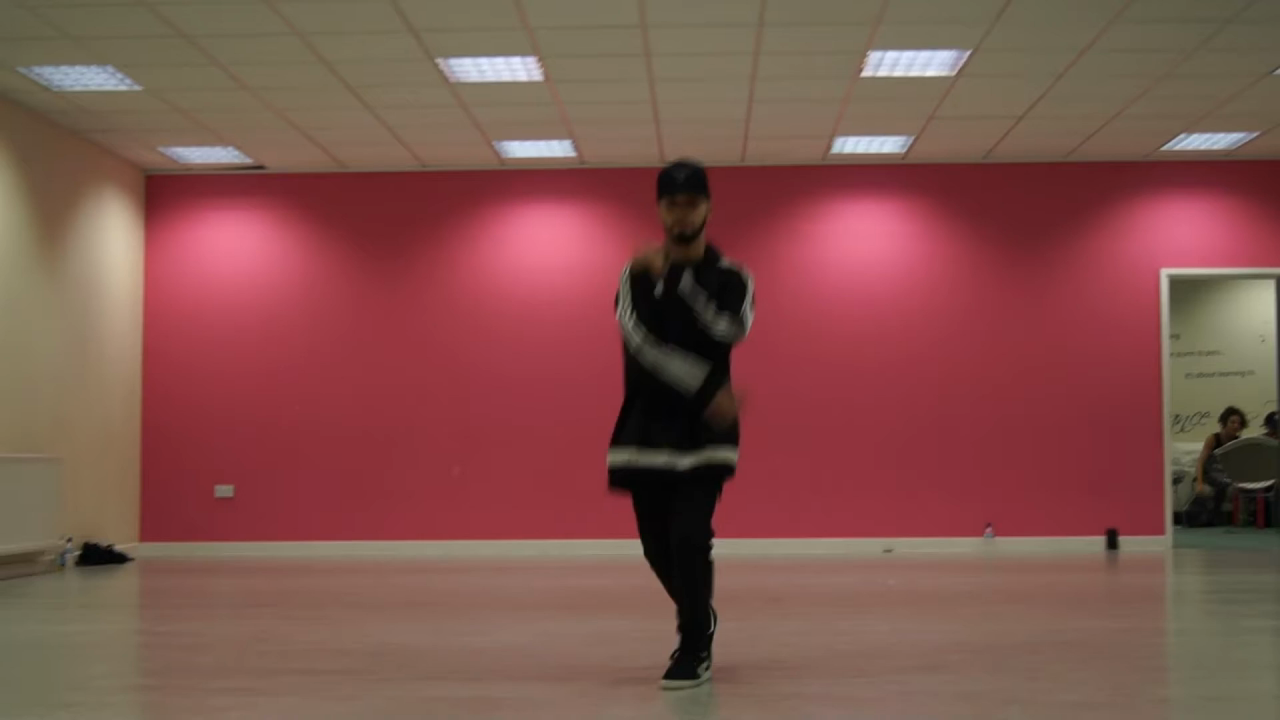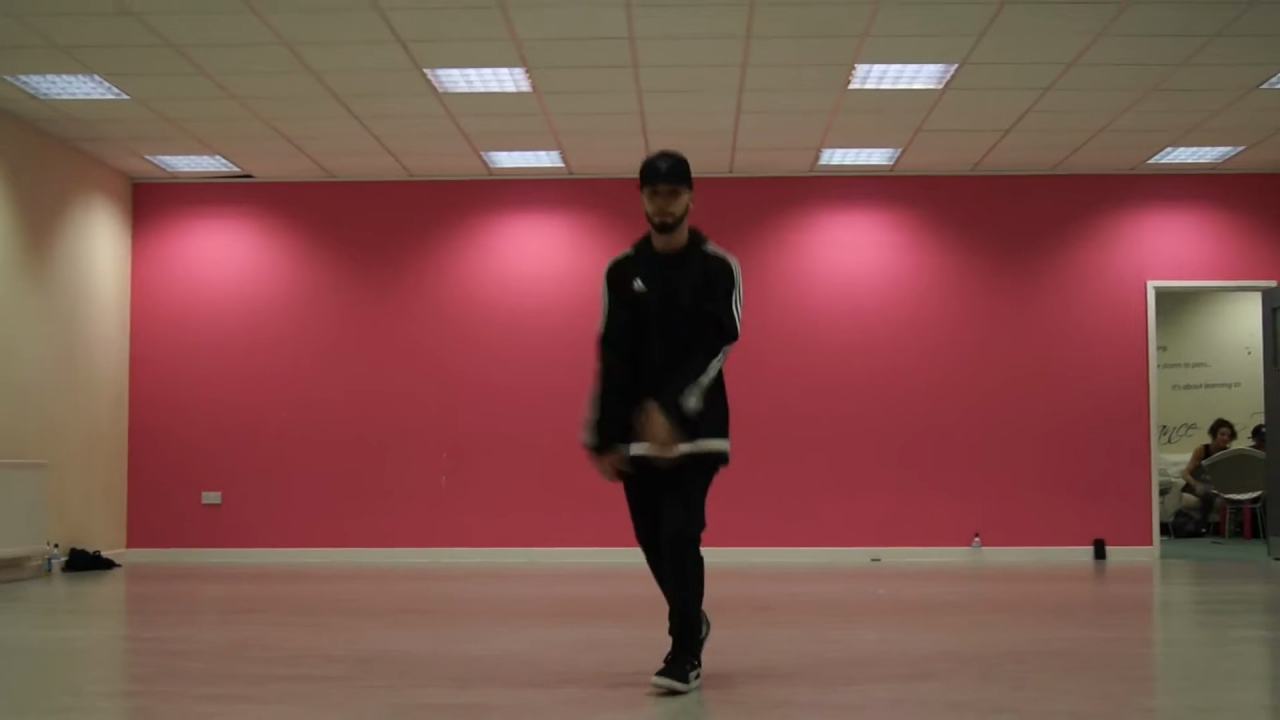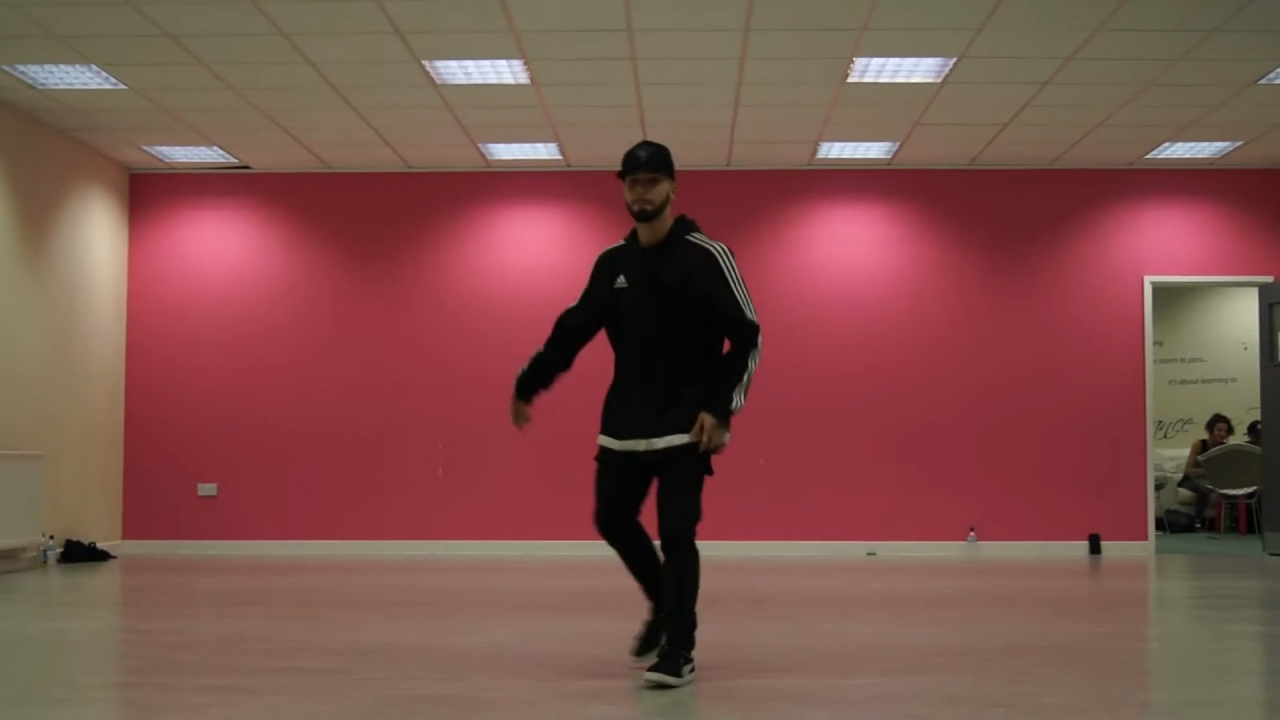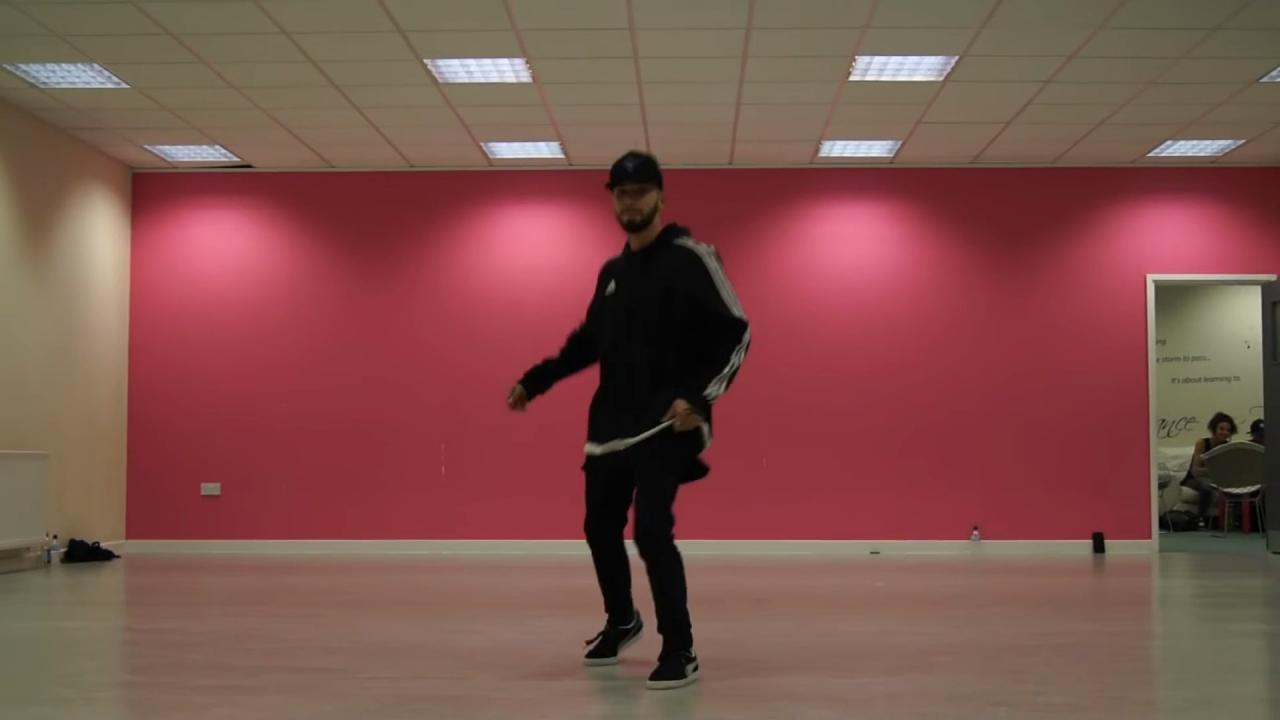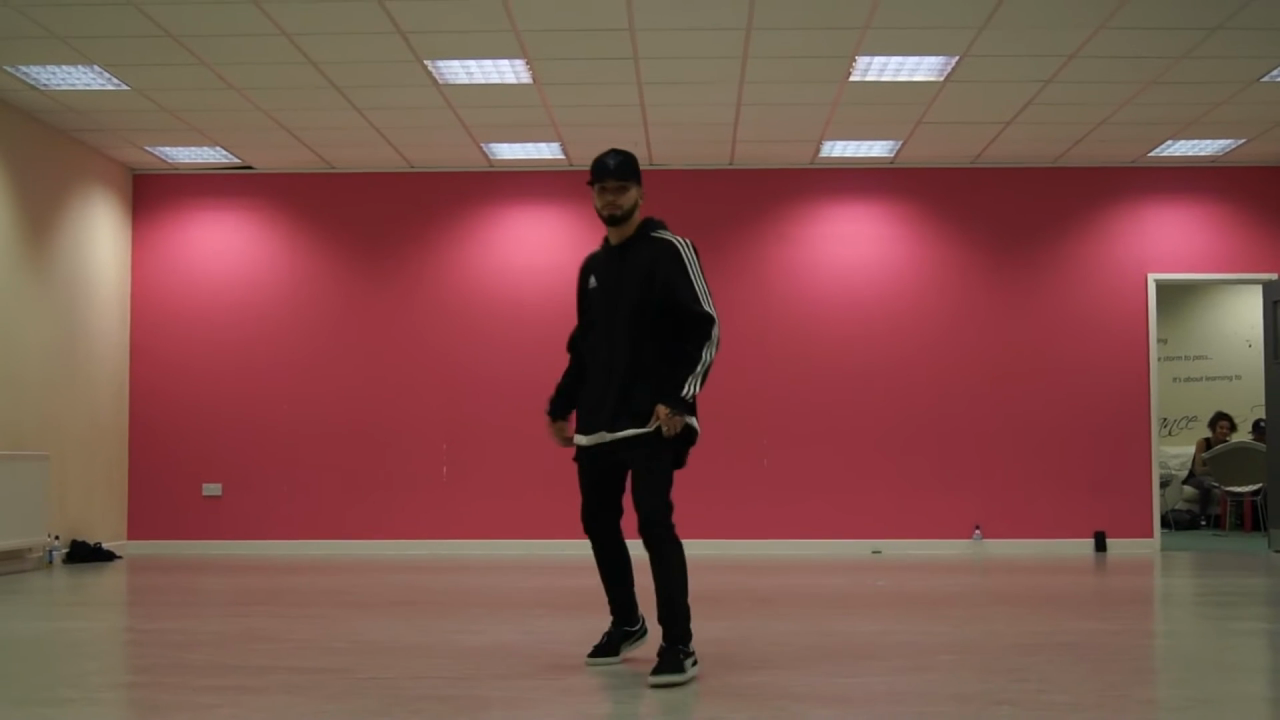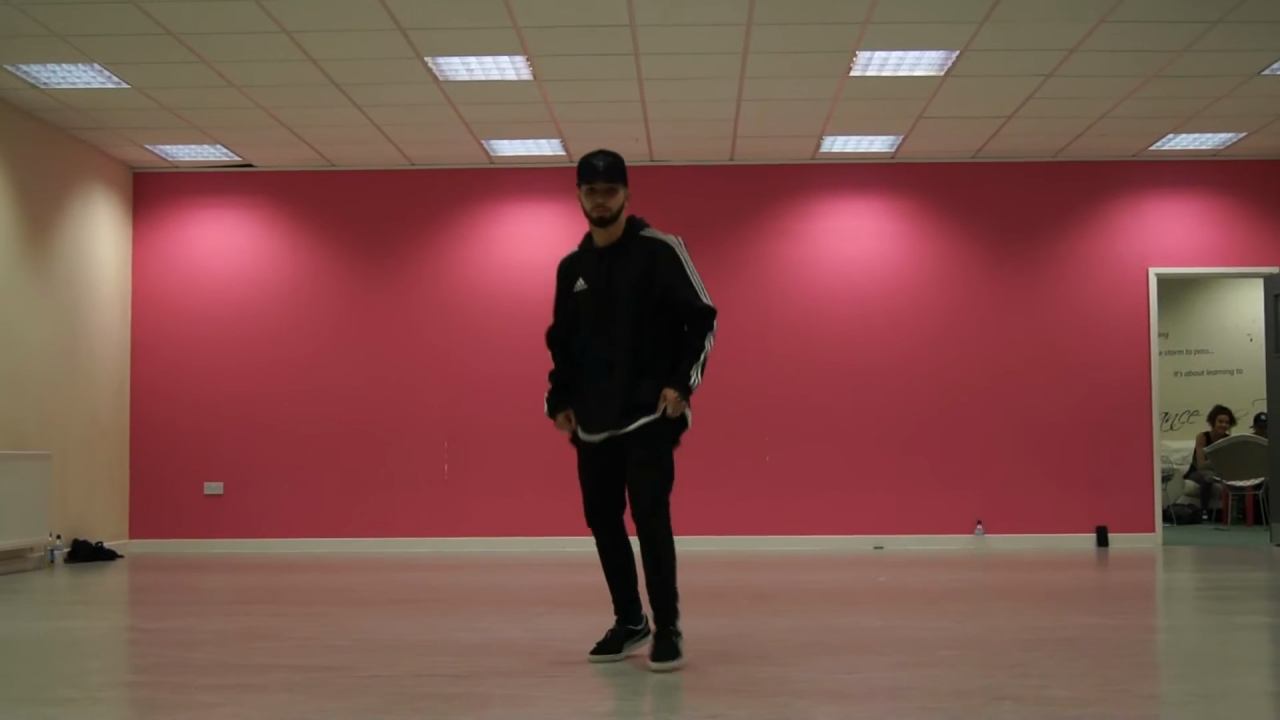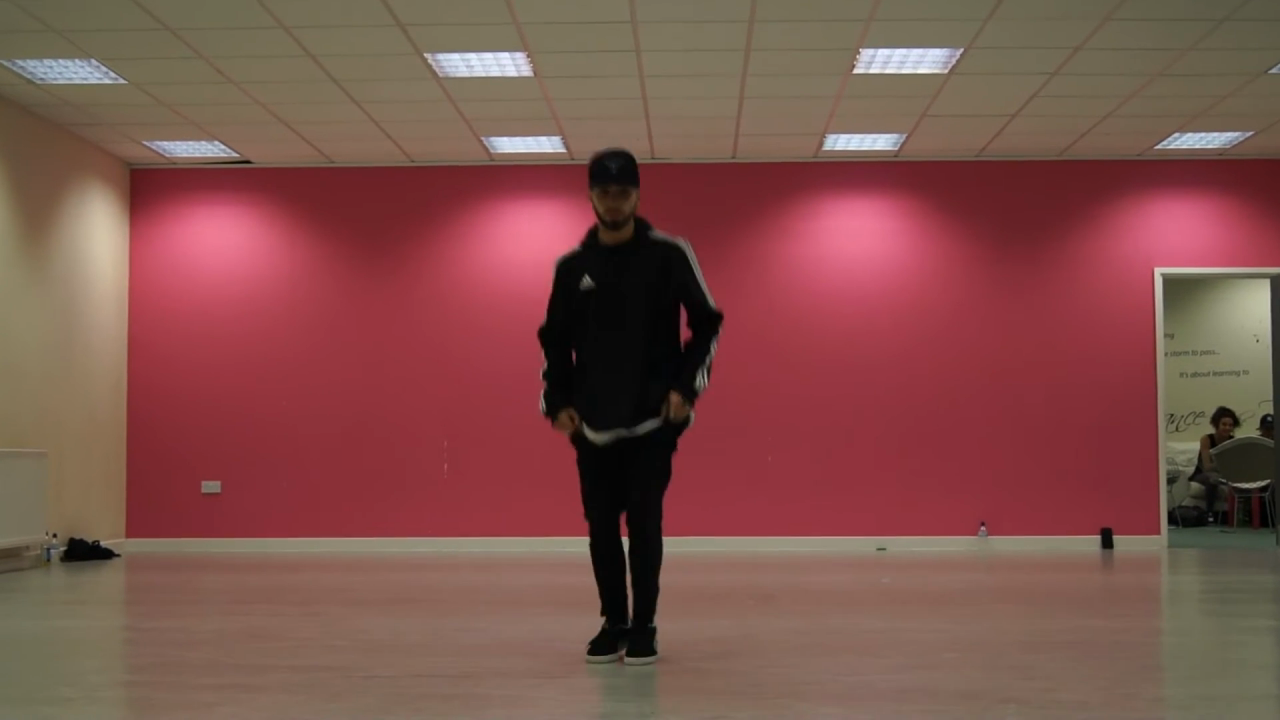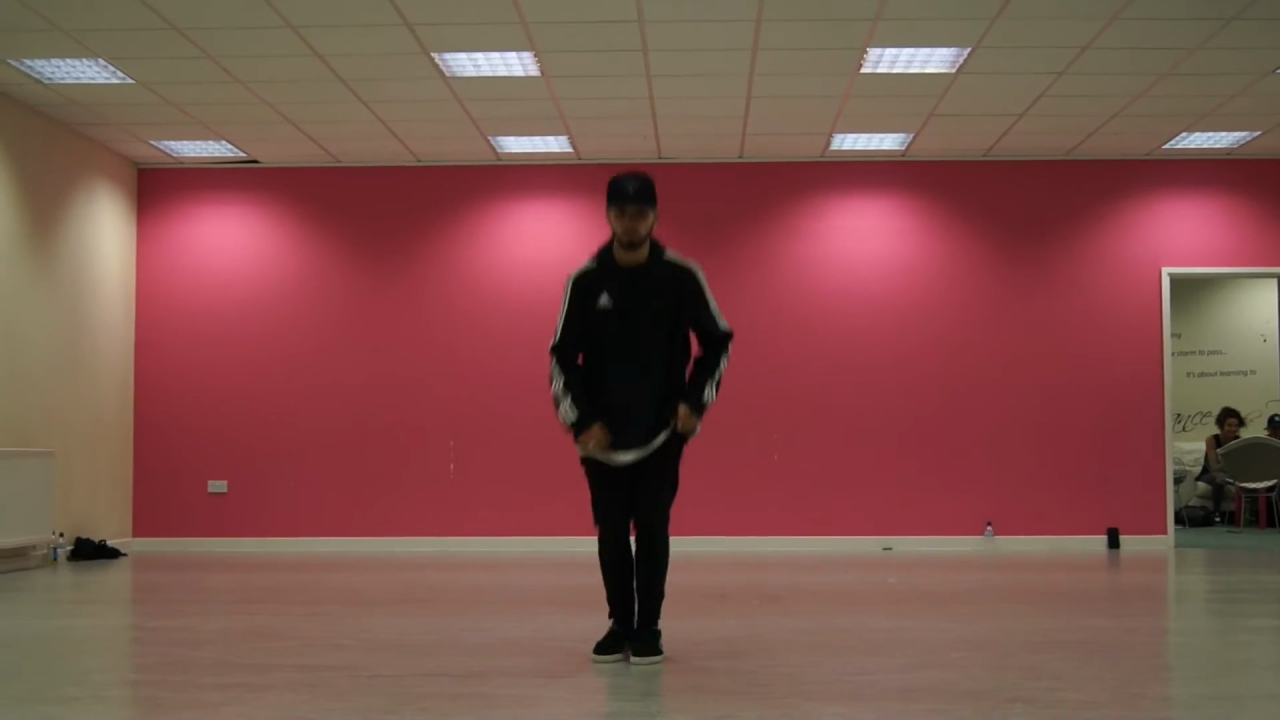
dt=0.2s
person 1, frame 1
left shoulder: (733, 279)
right shoulder: (636, 275)
left elbow: (725, 333)
right elbow: (640, 343)
left wrist: (677, 276)
right wrist: (706, 390)
left hip: (704, 440)
right hip: (644, 438)
left knee: (689, 540)
right knee: (658, 545)
left ankle: (694, 649)
right ankle: (699, 620)
person 1, frame 2
left shoulder: (718, 266)
right shoulder: (623, 270)
left elbow: (718, 348)
right elbow: (612, 358)
left wrist: (674, 409)
right wrist: (602, 436)
left hip: (696, 431)
right hip: (639, 434)
left knee: (680, 536)
right knee: (654, 539)
left ankle: (686, 653)
right ankle: (693, 622)
person 1, frame 3
left shoulder: (705, 256)
right shoulder: (612, 263)
left elbow: (746, 336)
right elbow: (574, 329)
left wrist: (722, 408)
right wrist: (529, 385)
left hip: (685, 425)
right hip: (626, 421)
left knee: (675, 530)
right knee: (612, 520)
left ankle: (678, 649)
right ankle: (665, 607)
person 1, frame 4
left shoulder: (692, 257)
right shoulder: (612, 272)
left elbow: (735, 334)
right elbow: (587, 343)
left wrist: (700, 395)
right wrist: (534, 381)
left hip: (667, 425)
right hip: (610, 426)
left knee: (651, 530)
right knee: (600, 528)
left ankle: (679, 651)
right ankle: (622, 620)
person 1, frame 5
left shoulder: (670, 251)
right shoulder: (591, 267)
left elbow: (705, 329)
left wrist: (676, 398)
right wrist: (561, 405)
left hip: (651, 420)
right hip: (596, 422)
left knee: (654, 523)
right knee: (598, 521)
left ankle: (678, 646)
right ankle: (626, 623)
person 1, frame 6
left shoulder: (661, 251)
right shoulder: (571, 268)
left elbow: (702, 320)
right elbow: (561, 341)
left wrist: (681, 383)
right wrist: (559, 401)
left hip: (649, 413)
right hip: (593, 420)
left knee: (650, 515)
right knee: (602, 518)
left ankle: (667, 629)
right ankle: (629, 620)
person 1, frame 7
left shoulder: (671, 255)
right shoulder: (572, 266)
left elbow: (707, 324)
right elbow: (554, 341)
left wrist: (686, 387)
right wrist: (557, 404)
left hip: (654, 417)
right hip: (593, 421)
left knee: (644, 520)
right knee: (602, 522)
left ankle: (642, 626)
right ankle: (614, 623)
person 1, frame 8
left shoulder: (682, 276)
right shoulder: (585, 281)
left elbow: (716, 343)
right elbow: (560, 358)
left wrist: (694, 402)
right wrist: (580, 422)
left hip: (661, 429)
right hip: (605, 433)
left knee: (652, 528)
right knee: (612, 531)
left ankle: (648, 628)
right ankle: (621, 625)
